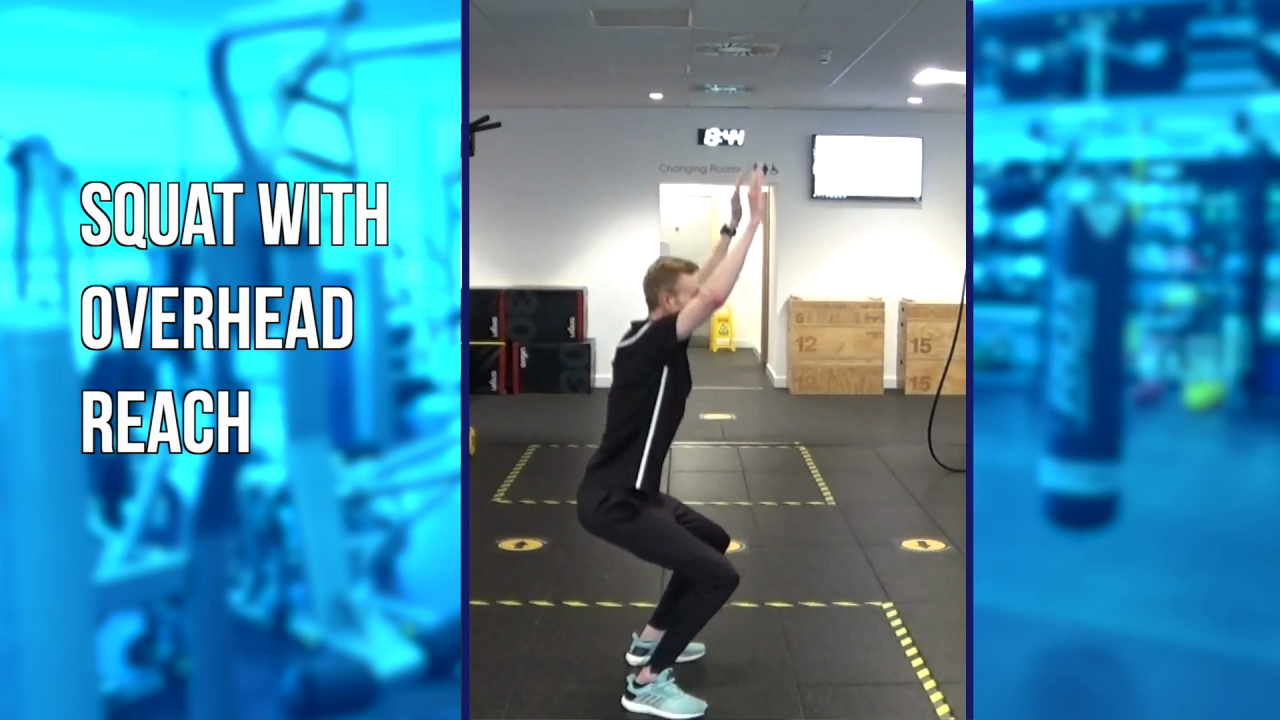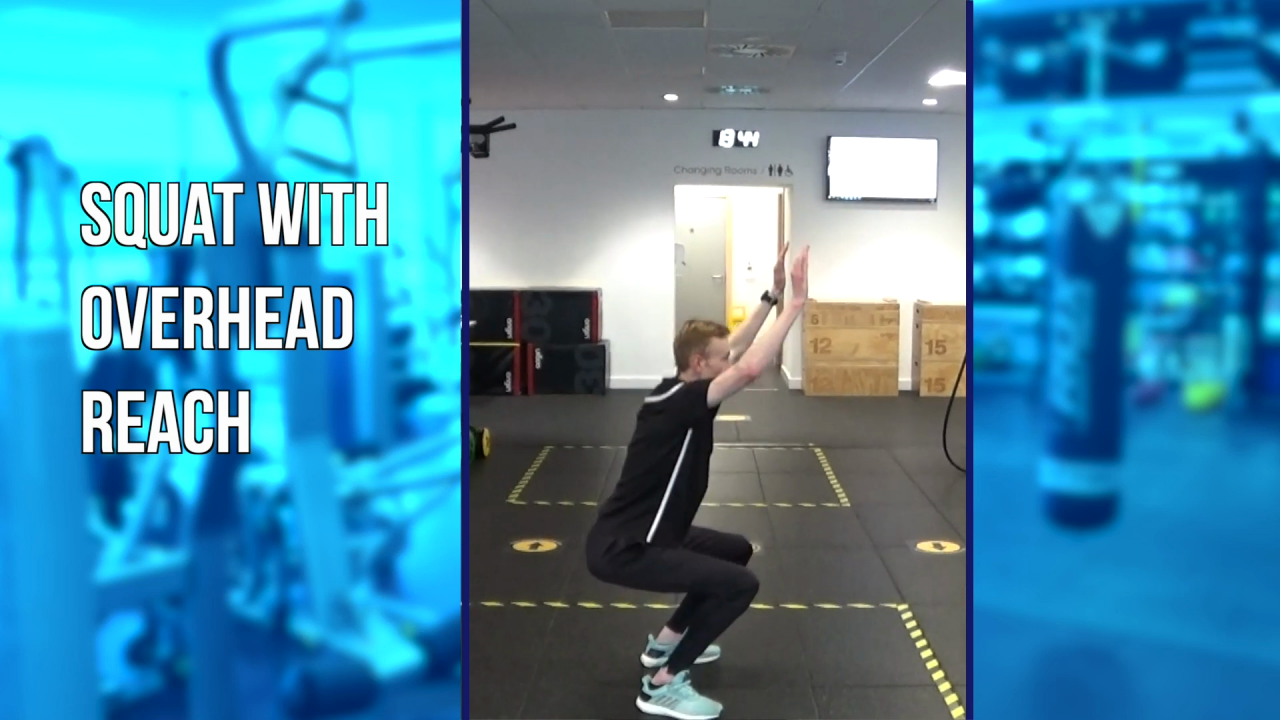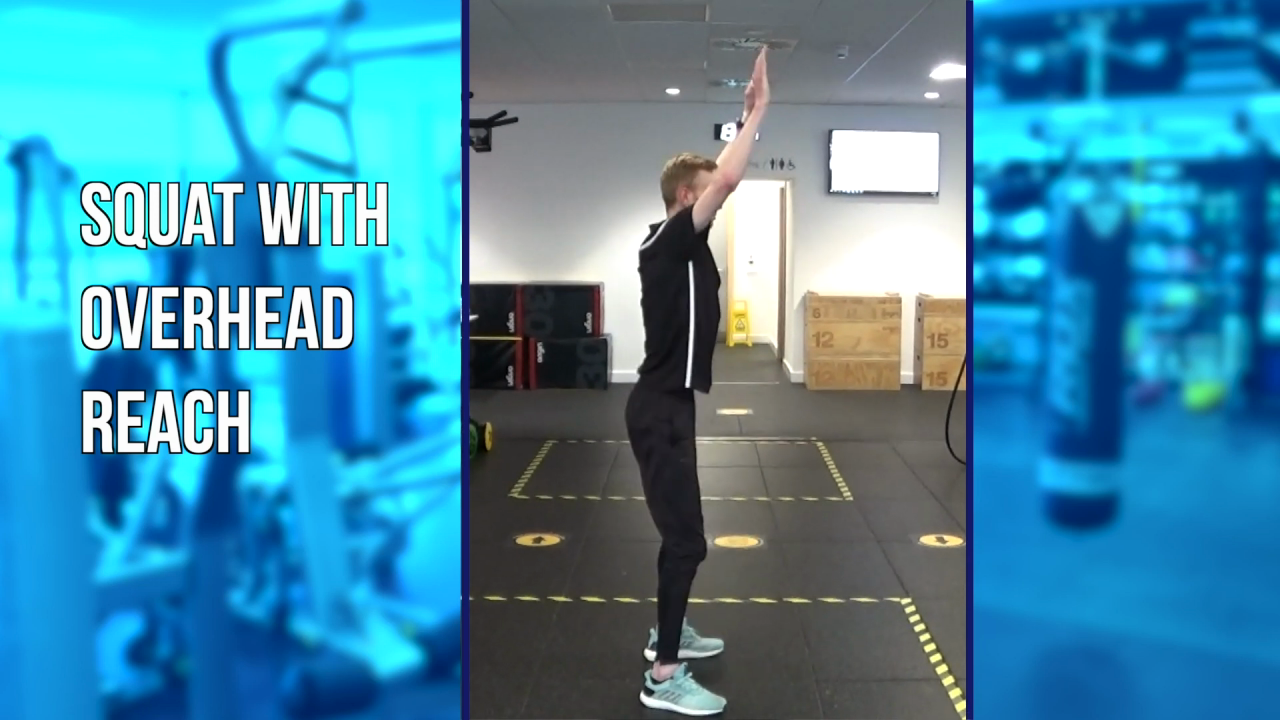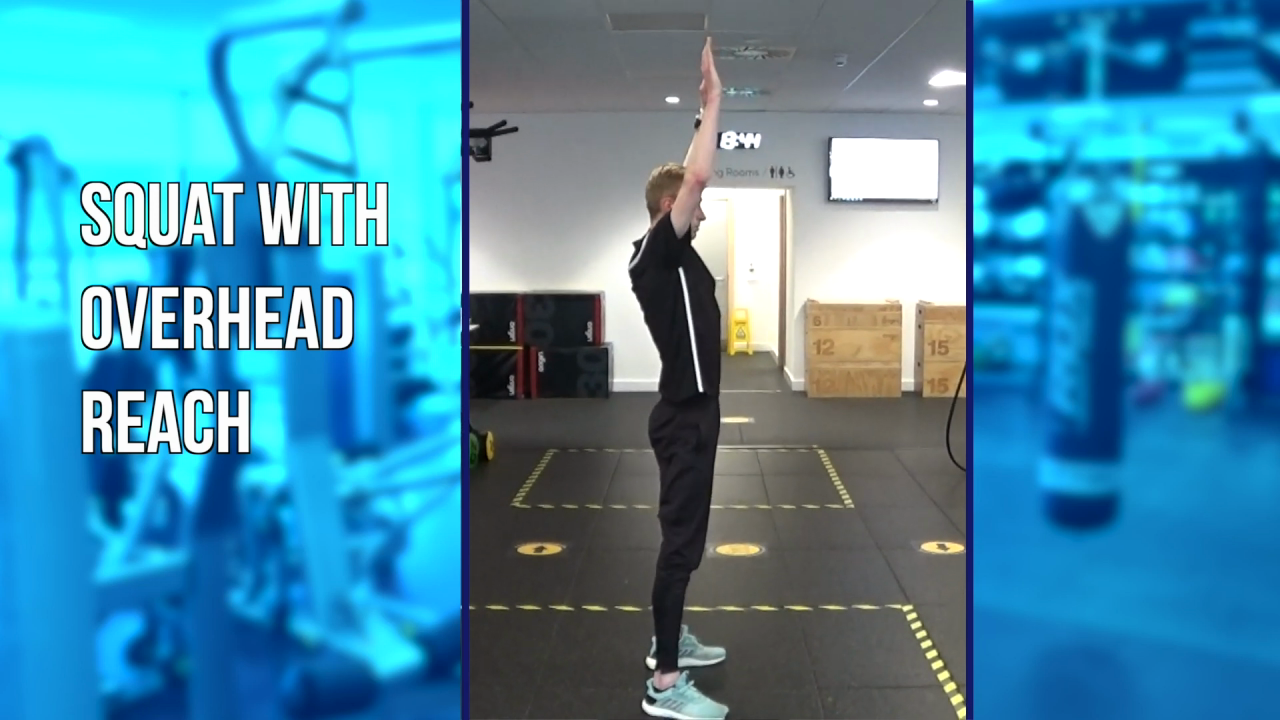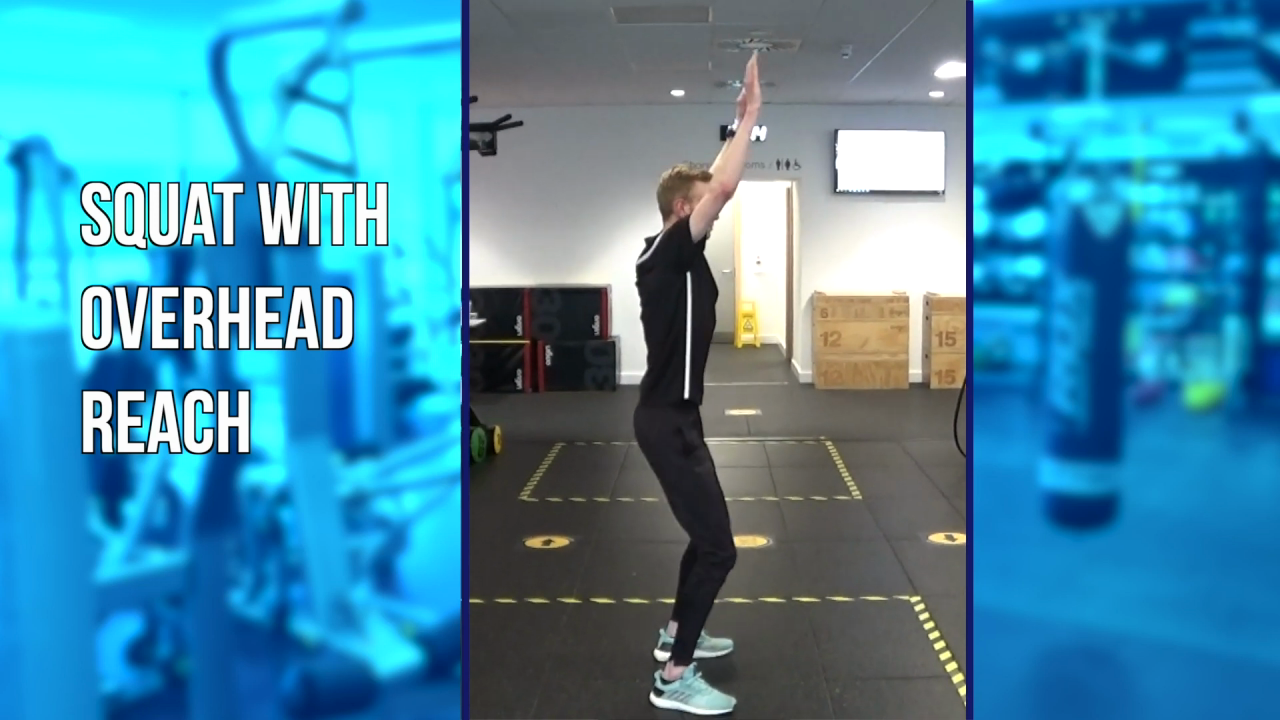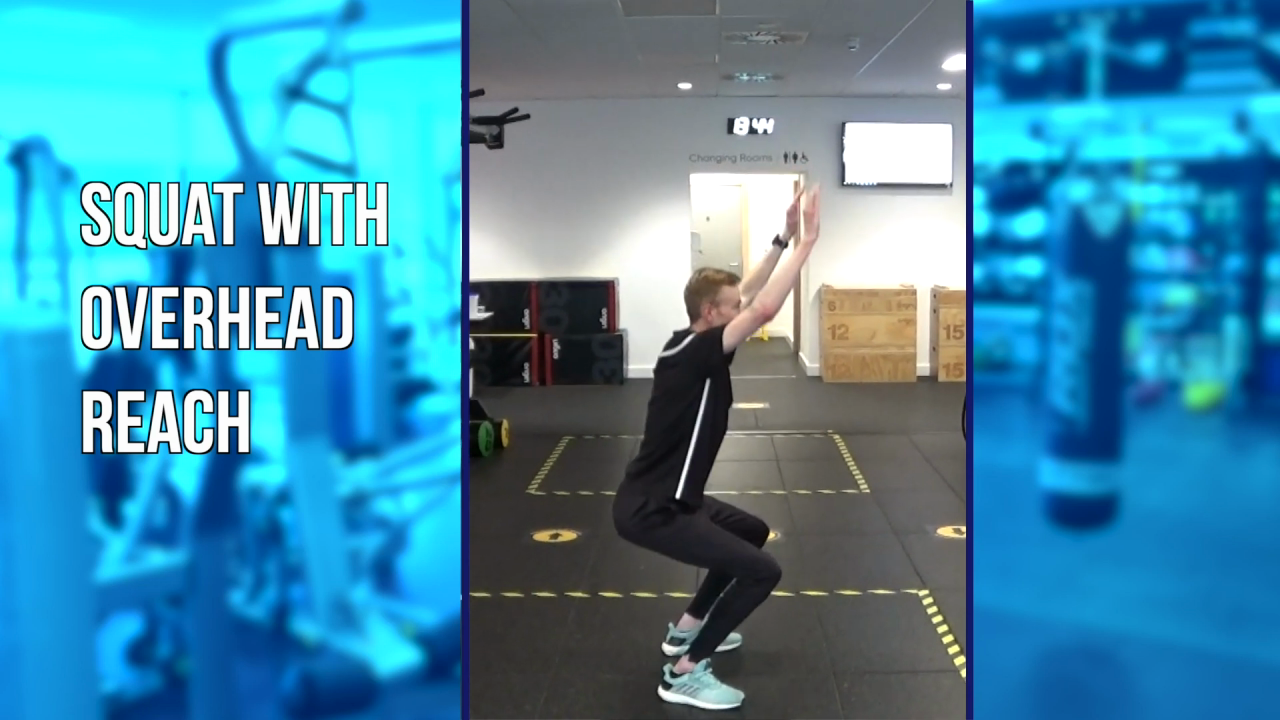
dt=0.7s
person 1, frame 1
left shoulder: (652, 337)
right shoulder: (651, 342)
left elbow: (703, 284)
right elbow: (715, 294)
left wrist: (731, 225)
right wrist: (752, 225)
left hip: (631, 488)
right hip: (613, 500)
left knee: (714, 541)
right knee: (718, 577)
left ankle: (651, 637)
person 1, frame 2
left shoulder: (680, 393)
right shoulder: (678, 404)
left elbow: (737, 350)
right elbow: (749, 370)
left wrist: (772, 297)
right wrist: (794, 305)
left hip: (640, 533)
right hip: (621, 550)
left knee: (737, 551)
right knee: (738, 584)
left ankle: (667, 639)
person 1, frame 3
left shoulder: (673, 243)
right shoulder: (671, 240)
left elbow: (719, 178)
right elbow: (728, 180)
left wrist: (749, 119)
right wrist: (756, 115)
left hip: (666, 406)
right hip: (661, 412)
left knee: (683, 533)
right knee: (686, 541)
left ankle: (668, 631)
person 1, frame 4
left shoulder: (669, 255)
right shoulder: (657, 252)
left elbow: (692, 180)
right elbow: (696, 177)
left wrist: (709, 113)
right wrist: (711, 106)
left hip: (690, 411)
right hip: (685, 416)
left knee: (684, 538)
right knee: (681, 544)
left ankle: (670, 639)
person 1, frame 5
left shoulder: (667, 253)
right shoulder: (670, 252)
left elbow: (713, 185)
right elbow: (723, 188)
left wrist: (737, 125)
right wrist: (748, 118)
left hip: (673, 414)
right hip: (669, 419)
left knee: (707, 535)
right knee: (716, 547)
left ankle: (678, 631)
person 1, frame 6
left shoulder: (691, 346)
right shoulder: (696, 353)
left elbow: (751, 299)
right elbow: (764, 311)
left wrist: (783, 239)
right wrist: (806, 242)
left hip: (663, 498)
right hip: (650, 511)
left knee: (753, 533)
right knee: (761, 570)
left ankle: (687, 626)
right ankle: (684, 672)
